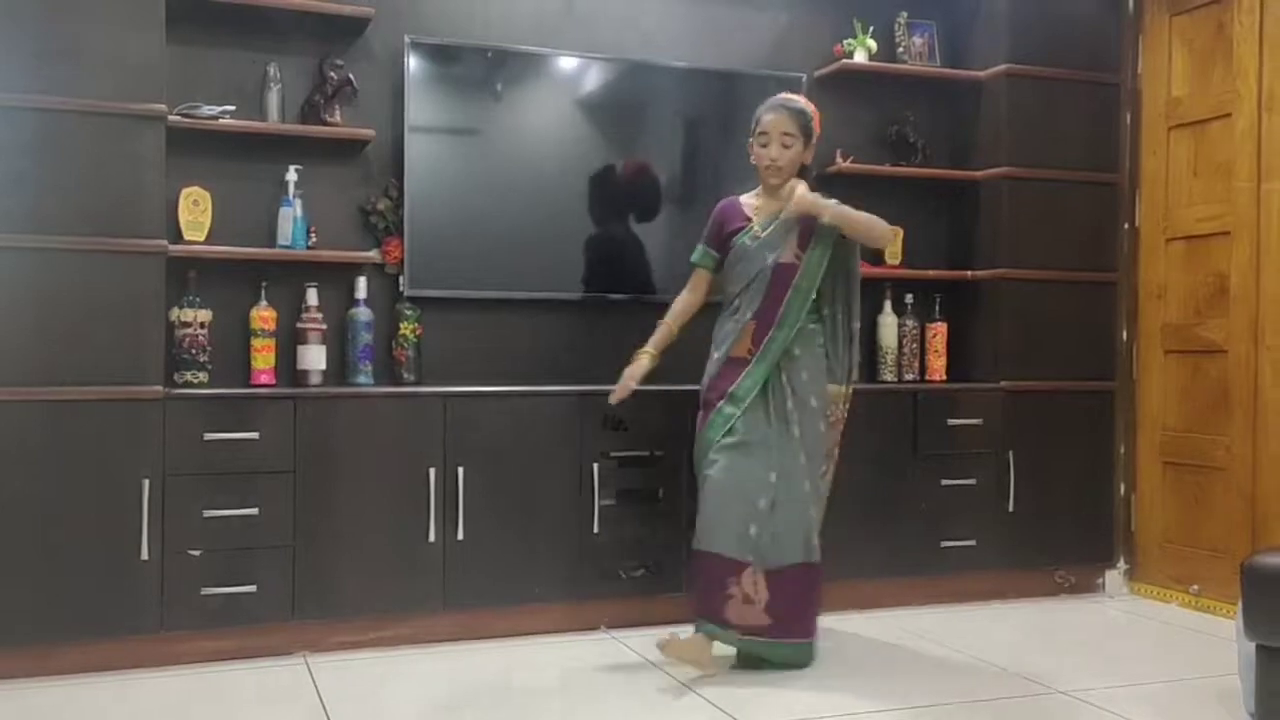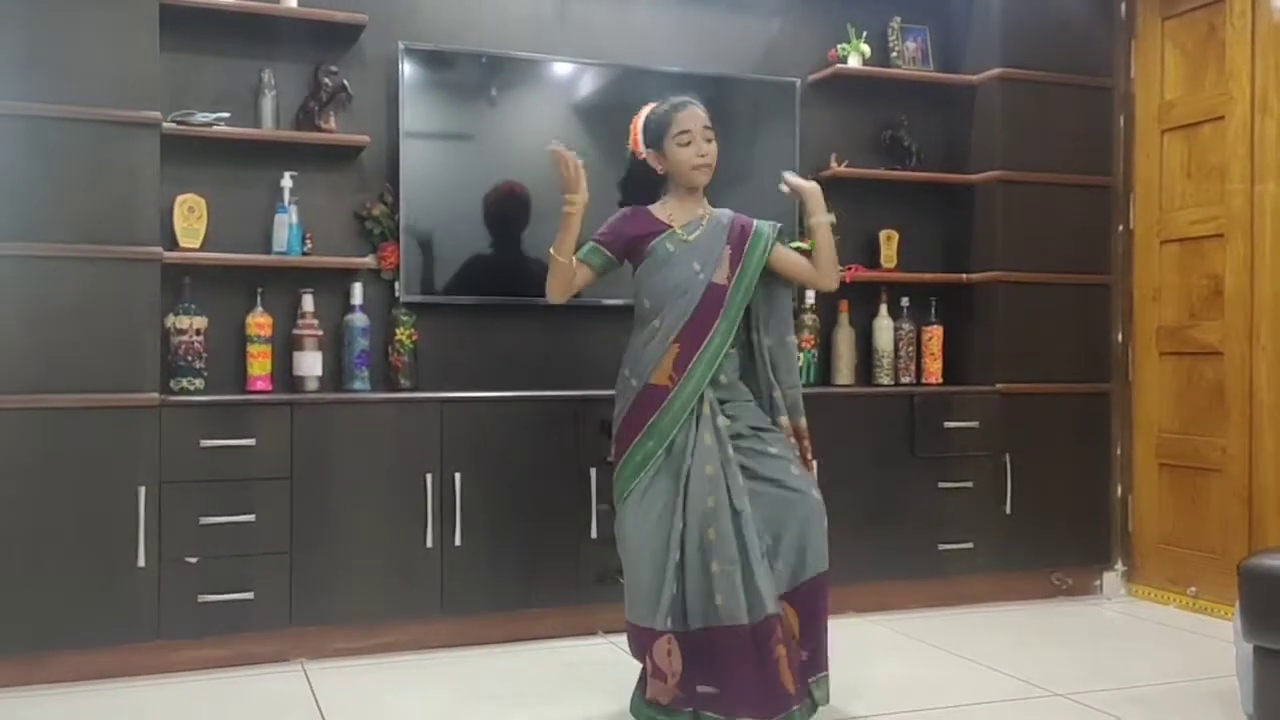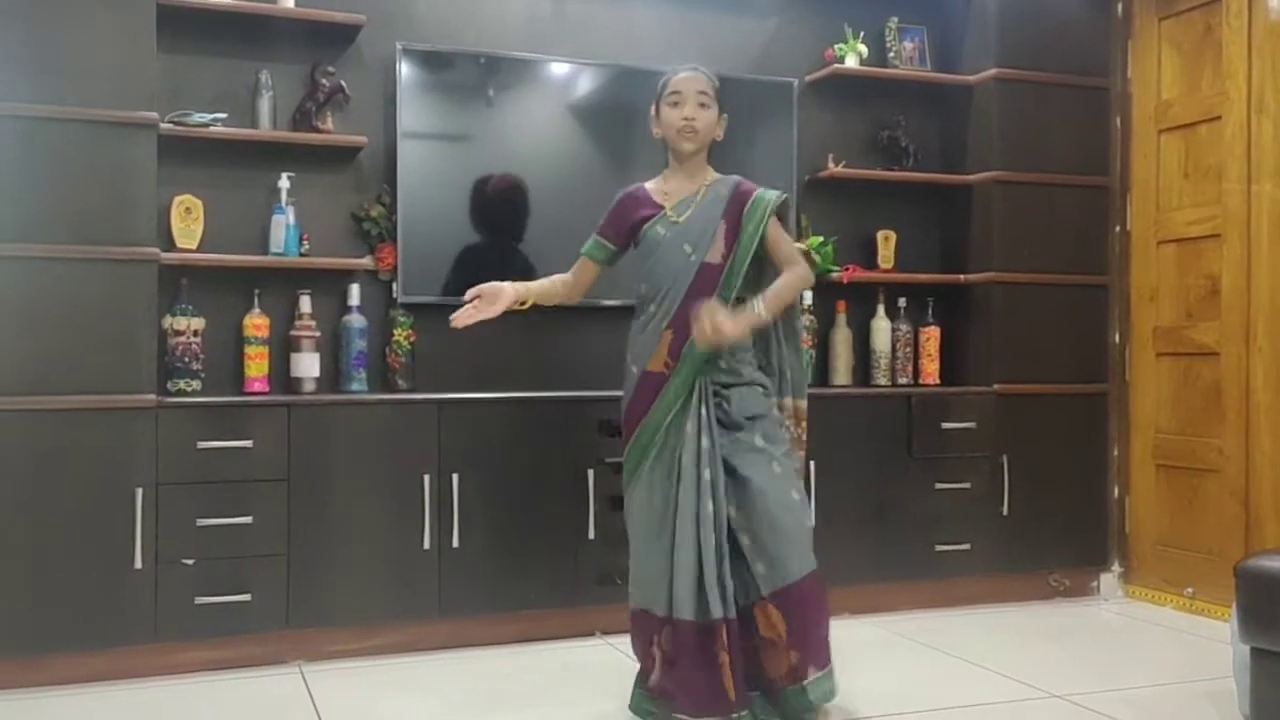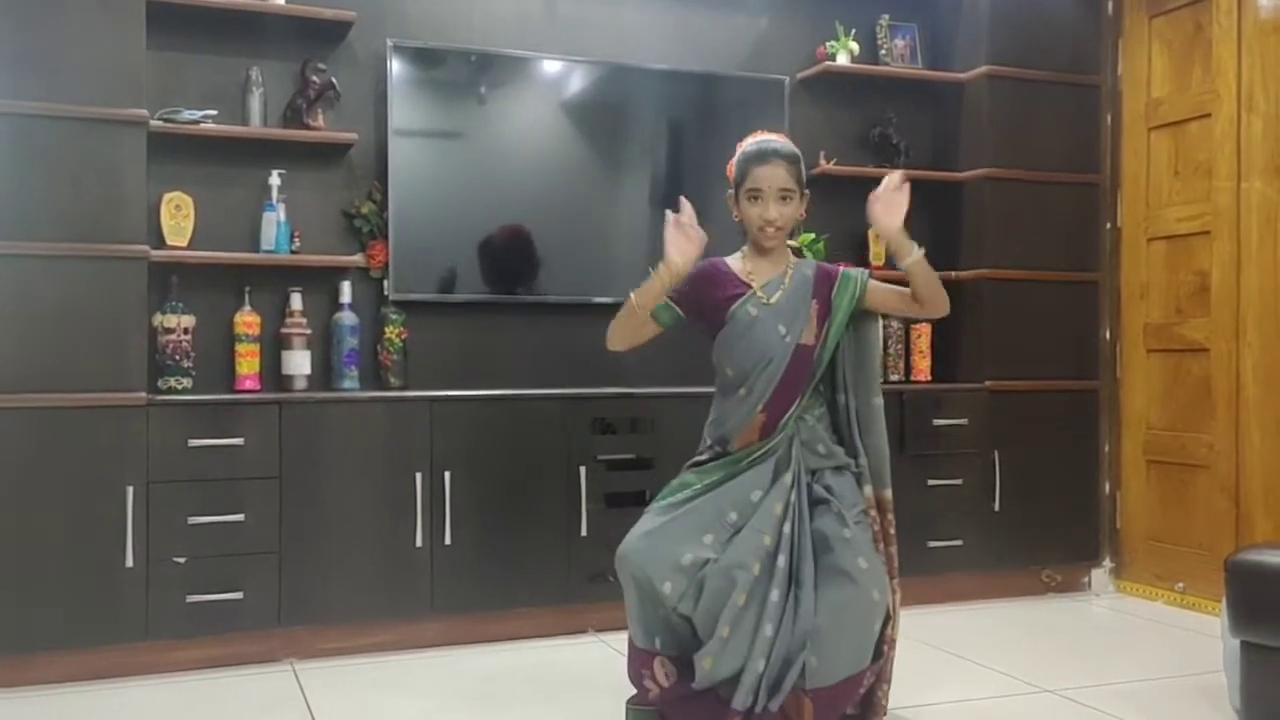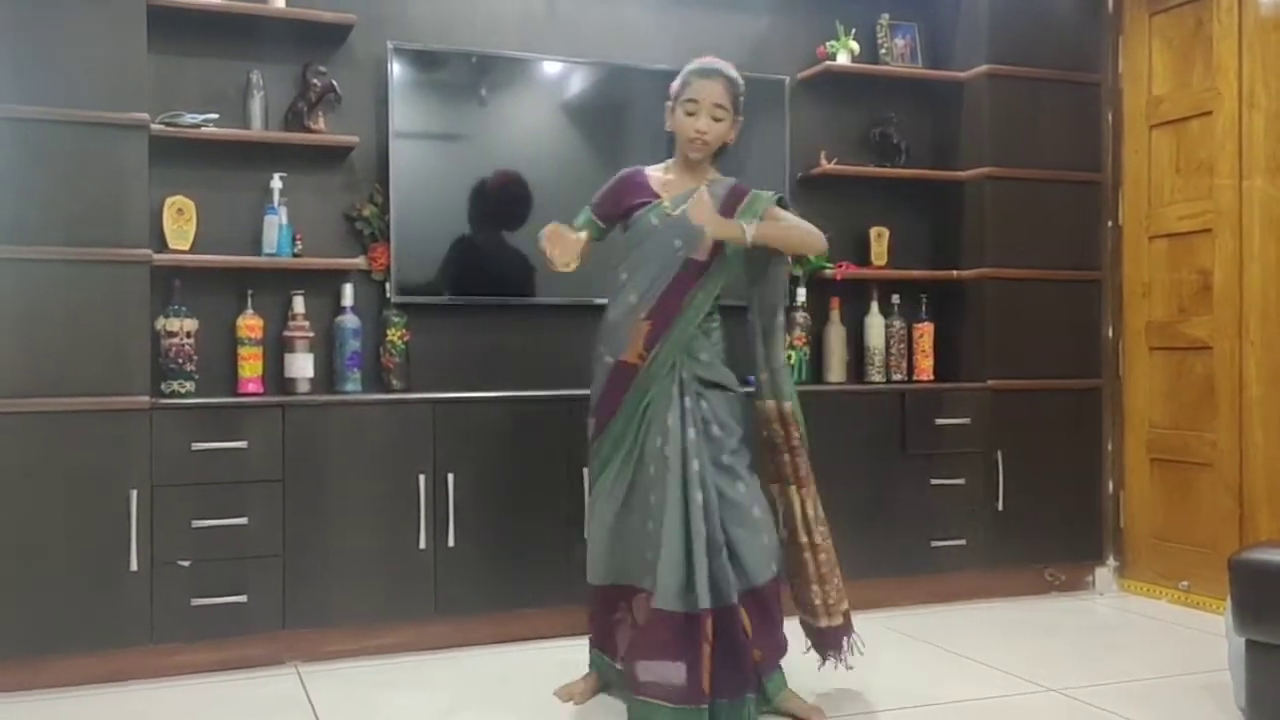
dt=1s
person 1, frame 1
left shoulder: (822, 212)
right shoulder: (729, 214)
left elbow: (882, 237)
right elbow: (694, 291)
left wrist: (815, 208)
right wrist: (649, 353)
left hip: (797, 371)
right hip: (737, 369)
left knee: (786, 492)
right knee: (730, 486)
left ankle: (772, 629)
right ankle: (718, 624)
person 1, frame 2
left shoulder: (742, 232)
right shoulder: (636, 223)
left elbow: (823, 278)
right elbow: (558, 290)
left wrist: (816, 210)
right wrist: (572, 211)
left hip: (729, 404)
right hip: (656, 407)
left knee: (793, 508)
right knee: (660, 540)
person 1, frame 3
left shoulder: (745, 199)
right shoulder: (634, 203)
left elbow: (799, 269)
right elbow: (576, 282)
left wrist: (744, 319)
right wrist: (519, 293)
left hip: (737, 384)
right hip: (663, 388)
left knee: (768, 513)
right knee: (670, 523)
person 1, frame 4
left shoulder: (829, 284)
right shoulder: (710, 280)
left elbow: (934, 305)
right elbow: (620, 339)
left wrist: (899, 243)
right wrist: (670, 272)
left hip: (813, 466)
right hip: (733, 465)
left knee: (855, 594)
right knee: (647, 561)
person 1, frame 5
left shoulder: (736, 202)
right shoulder: (630, 186)
left elbow: (814, 241)
right elbow: (561, 257)
left wrist: (732, 229)
right wrist: (565, 251)
left hip: (699, 380)
right hip: (628, 379)
left knee: (732, 518)
right knee: (626, 513)
right ankle: (611, 661)
